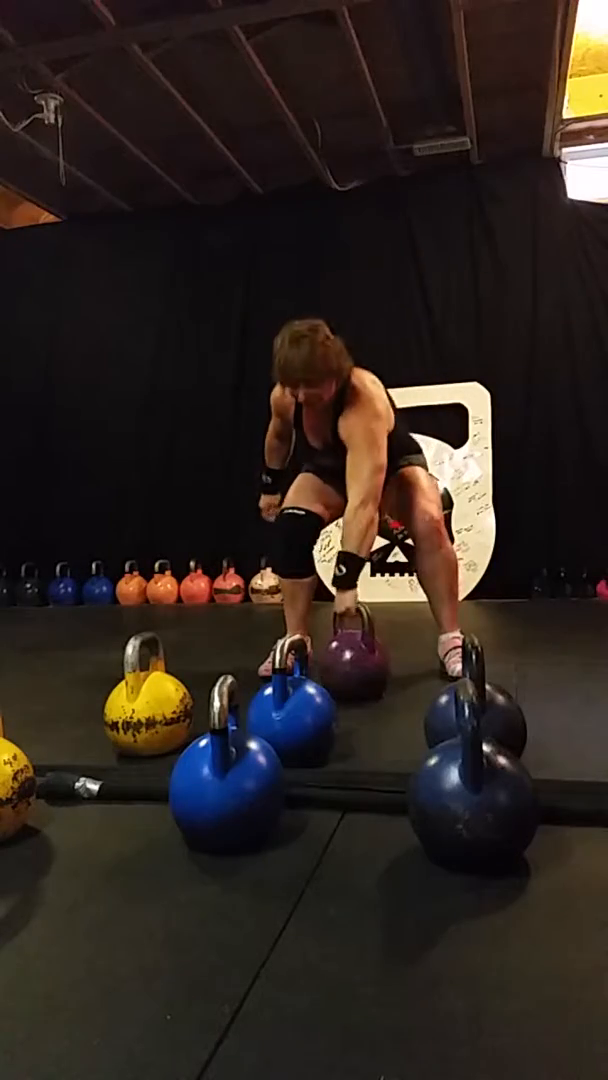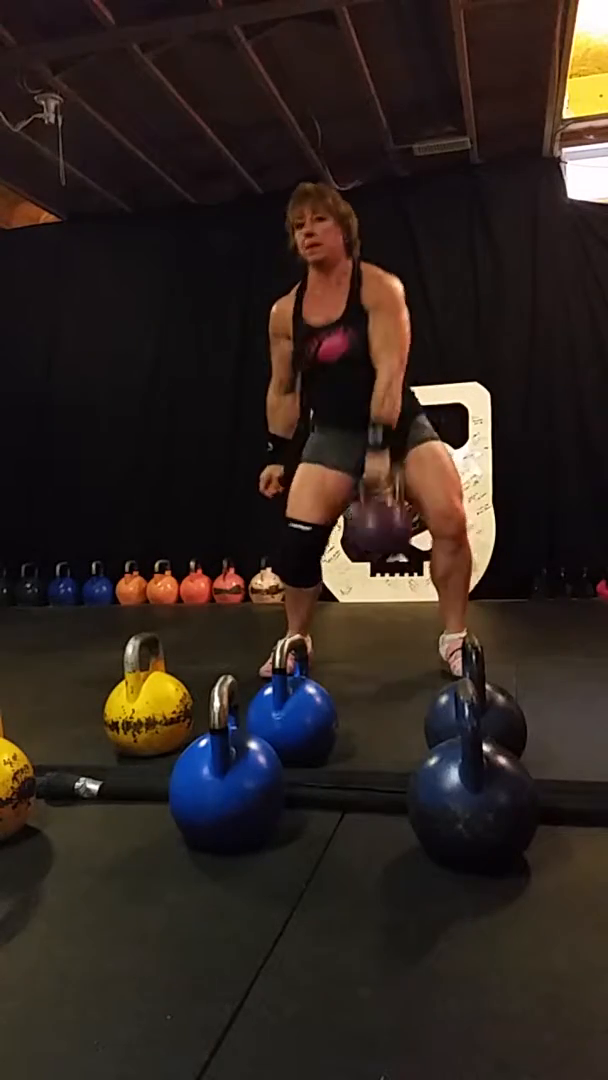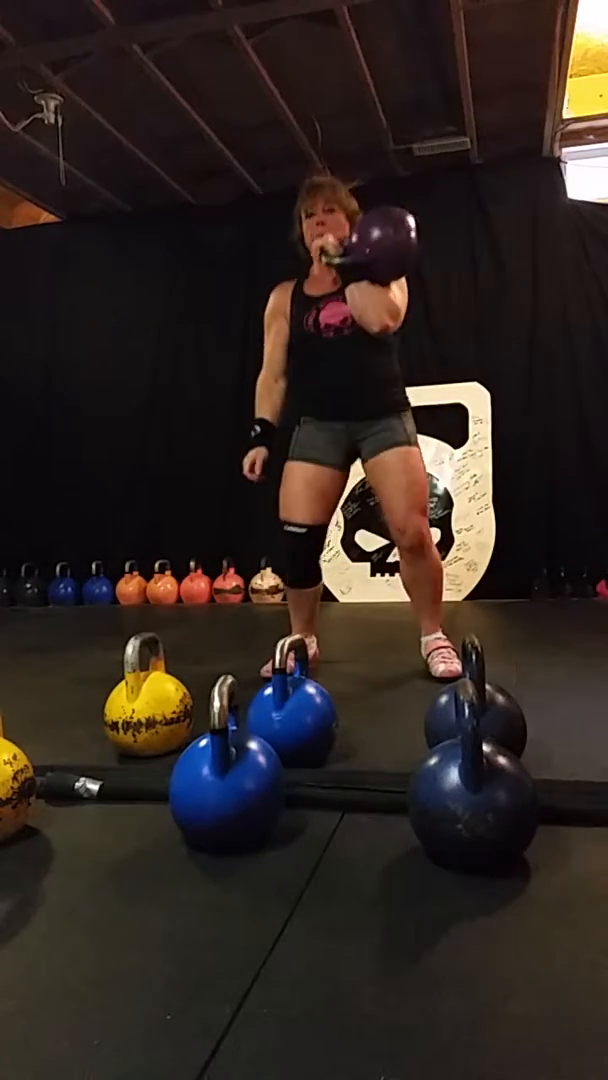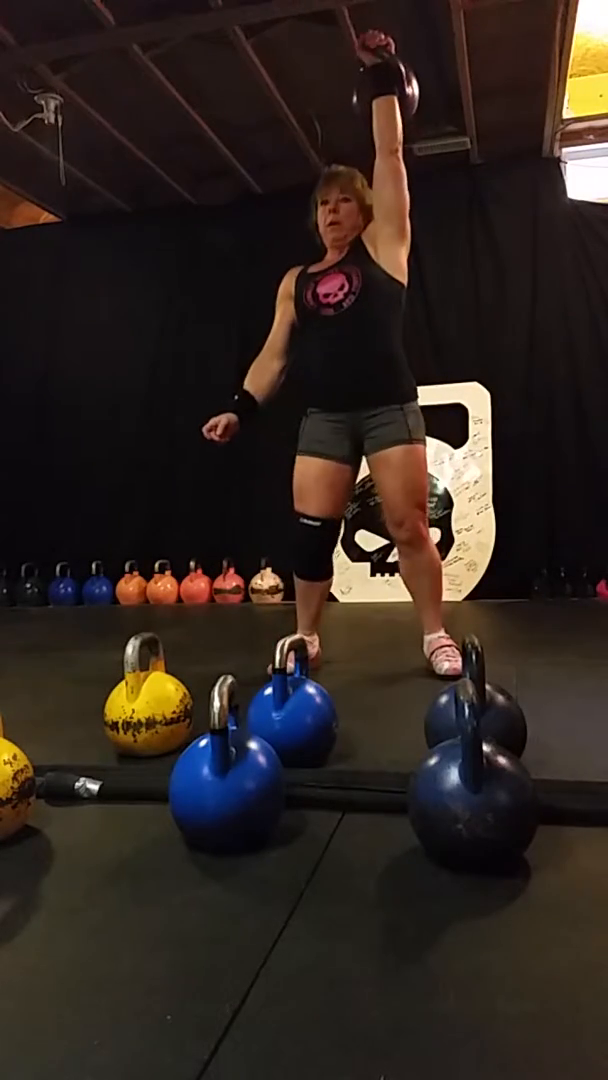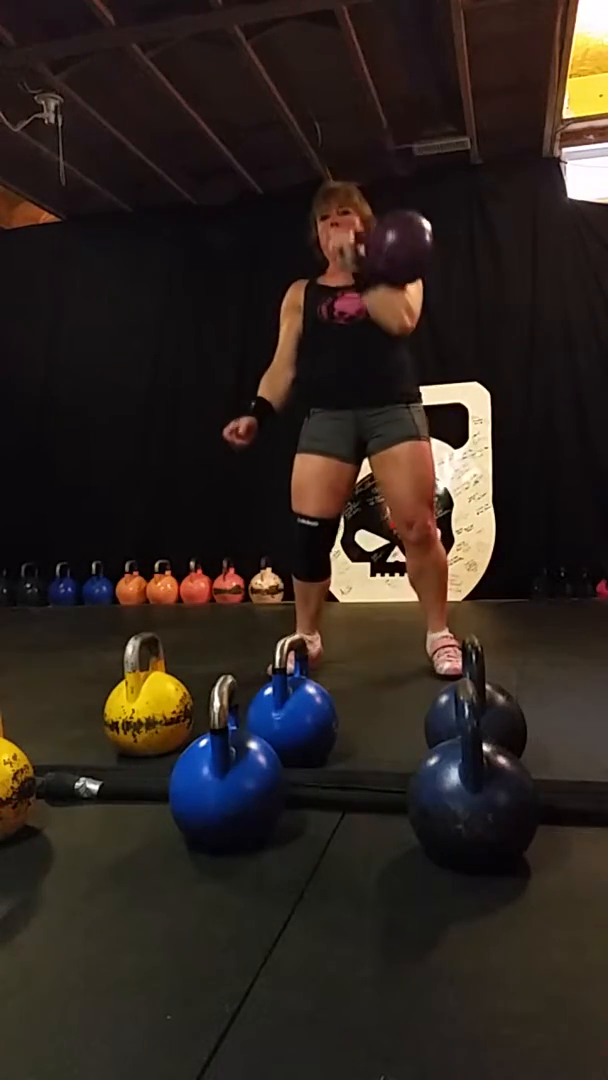
dt=1s
person 1, frame 1
left shoulder: (365, 404)
right shoulder: (283, 398)
left elbow: (363, 504)
left wrist: (346, 581)
right wrist: (270, 486)
left hip: (392, 463)
right hip: (326, 470)
left knee: (428, 523)
right knee: (291, 526)
left ankle: (451, 641)
person 1, frame 2
left shoulder: (380, 288)
right shoulder: (284, 311)
left elbow: (391, 373)
right elbow: (283, 390)
left wrist: (380, 450)
right wrist: (275, 455)
left hip: (400, 426)
right hip: (332, 434)
left knee: (450, 520)
right knee: (297, 538)
left ankle: (454, 639)
right ankle: (296, 642)
person 1, frame 3
right shoulder: (285, 297)
left elbow: (384, 319)
right elbow: (274, 374)
right wrist: (261, 437)
left hip: (384, 419)
right hip: (318, 426)
left knee: (411, 532)
right knee: (297, 538)
left ankle: (434, 638)
right ankle: (302, 641)
person 1, frame 4
left shoulder: (383, 245)
right shoulder: (296, 281)
left elbow: (389, 153)
right elbow: (273, 354)
left wrist: (382, 76)
right wrist: (240, 408)
left hip: (390, 410)
right hip: (325, 418)
left knee: (409, 528)
right knee: (311, 533)
left ankle: (435, 636)
right ankle: (305, 639)
person 1, frame 5
right shoulder: (301, 294)
left elbow: (400, 321)
right elbow: (284, 365)
left wrist: (360, 259)
right wrist: (257, 413)
left hip: (393, 409)
right hip: (327, 417)
left knee: (417, 527)
right knee: (309, 530)
left ankle: (439, 635)
right ankle: (305, 638)
